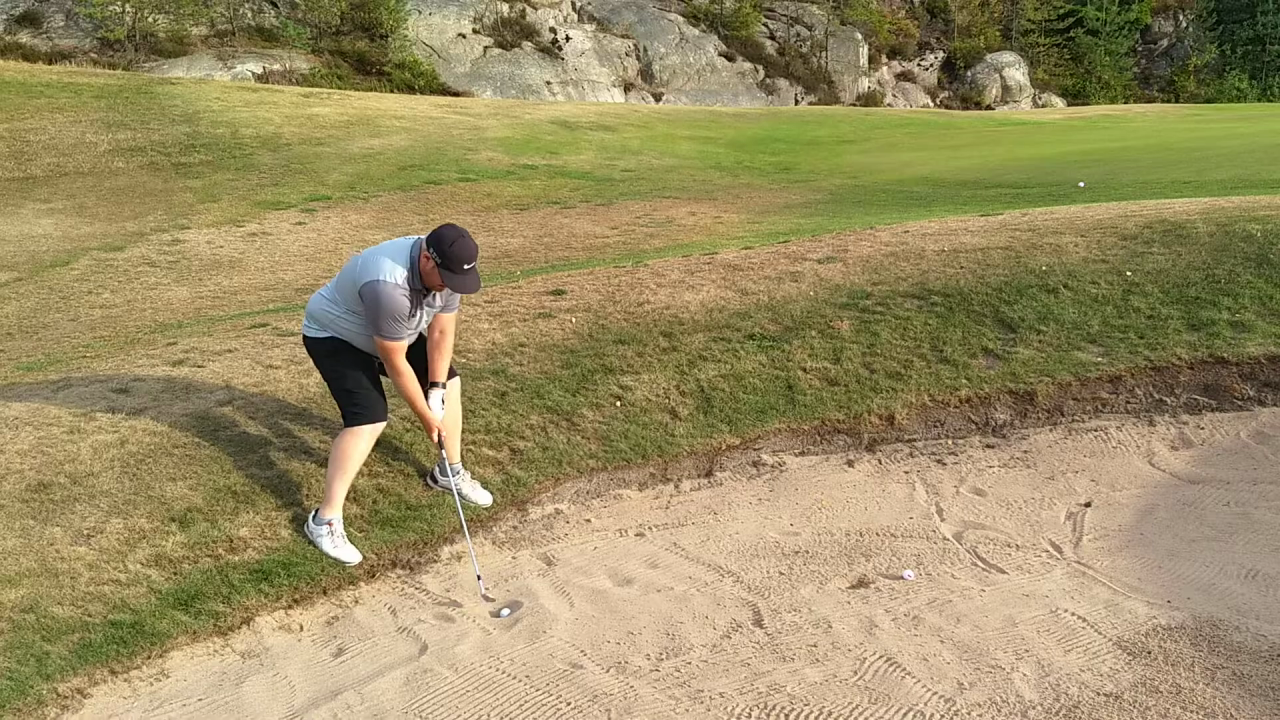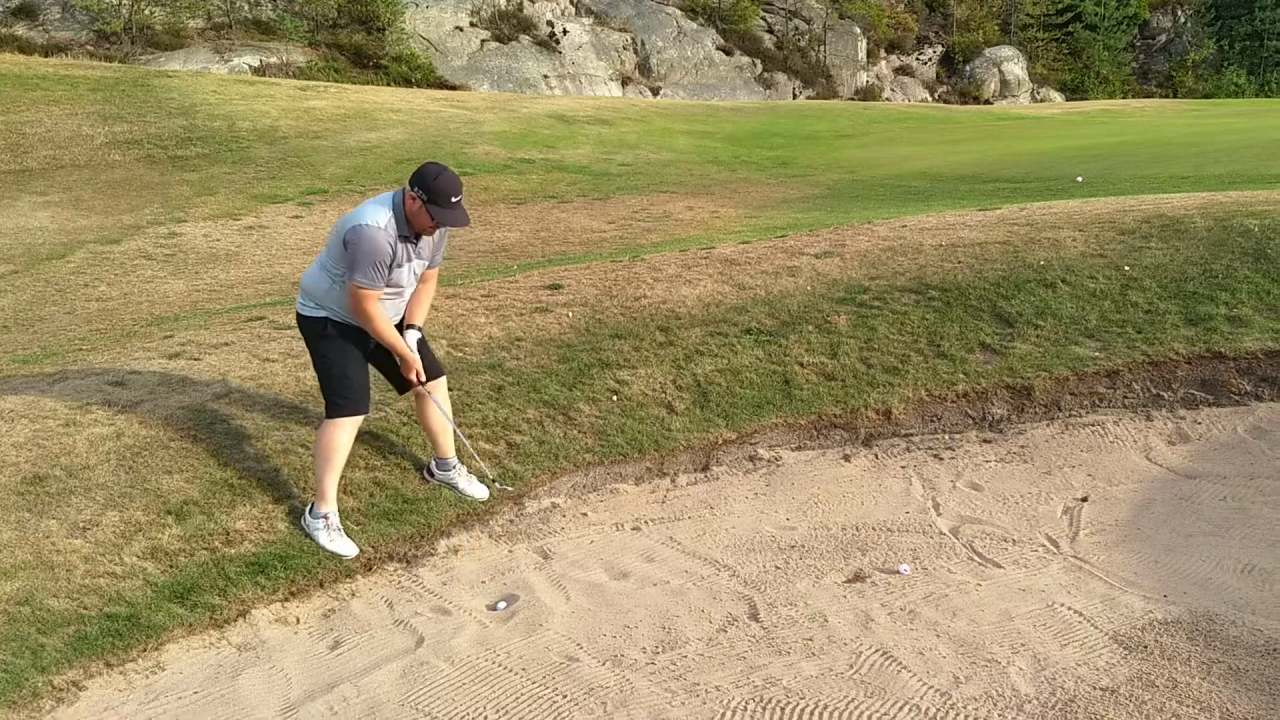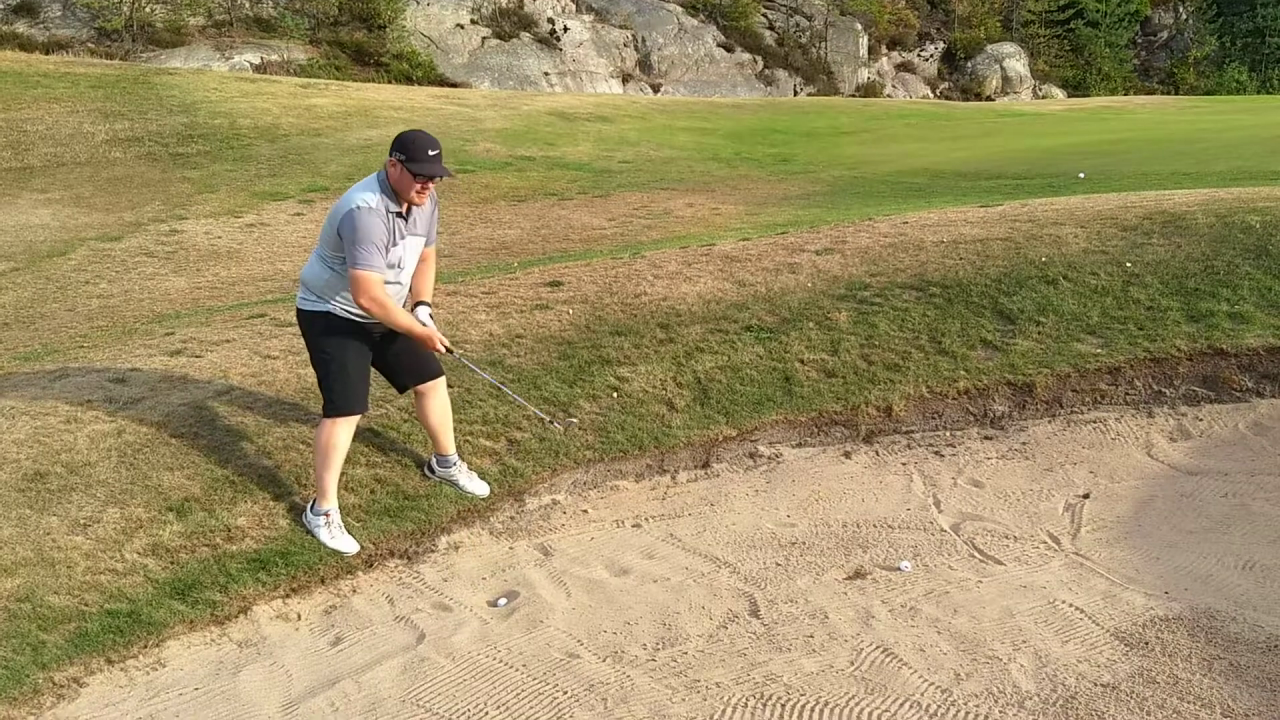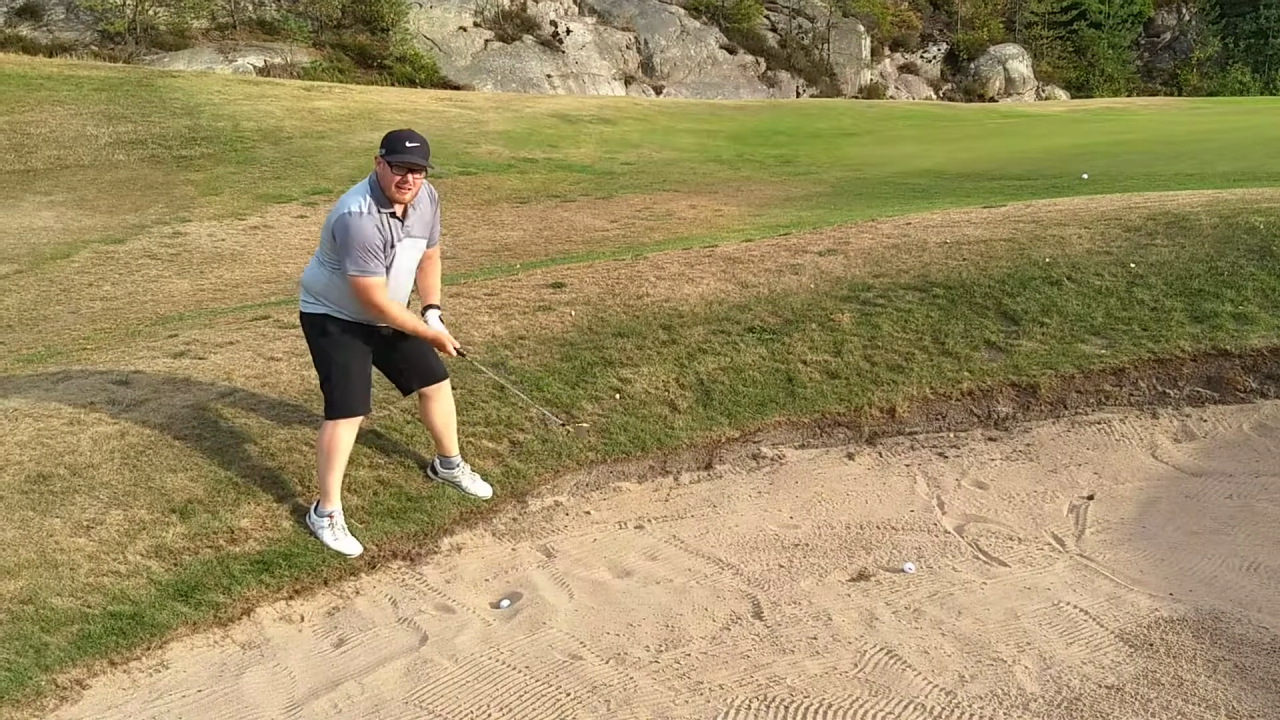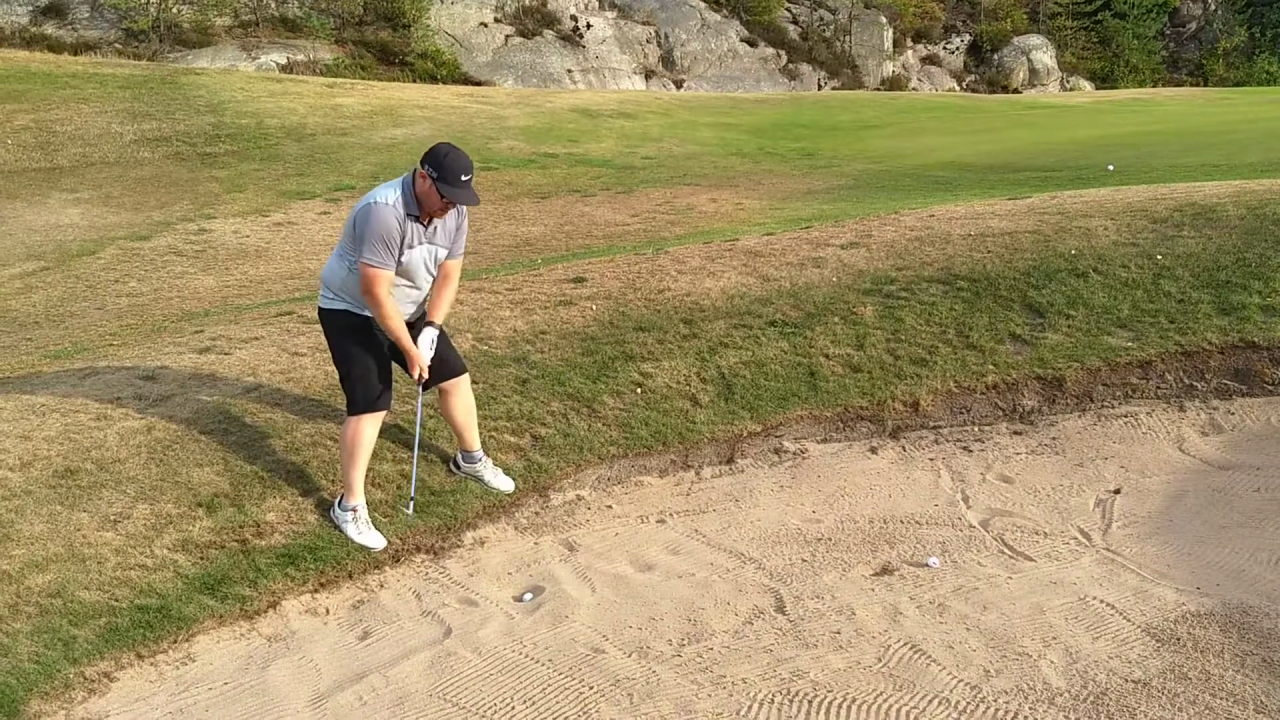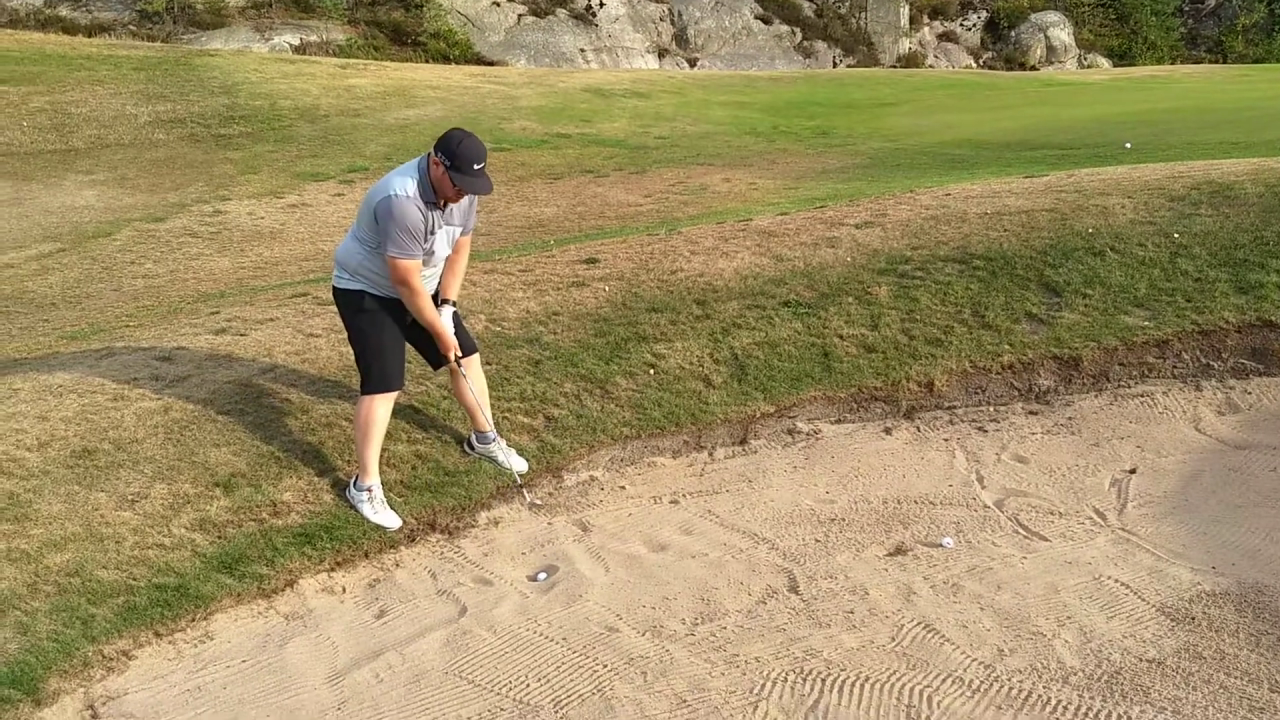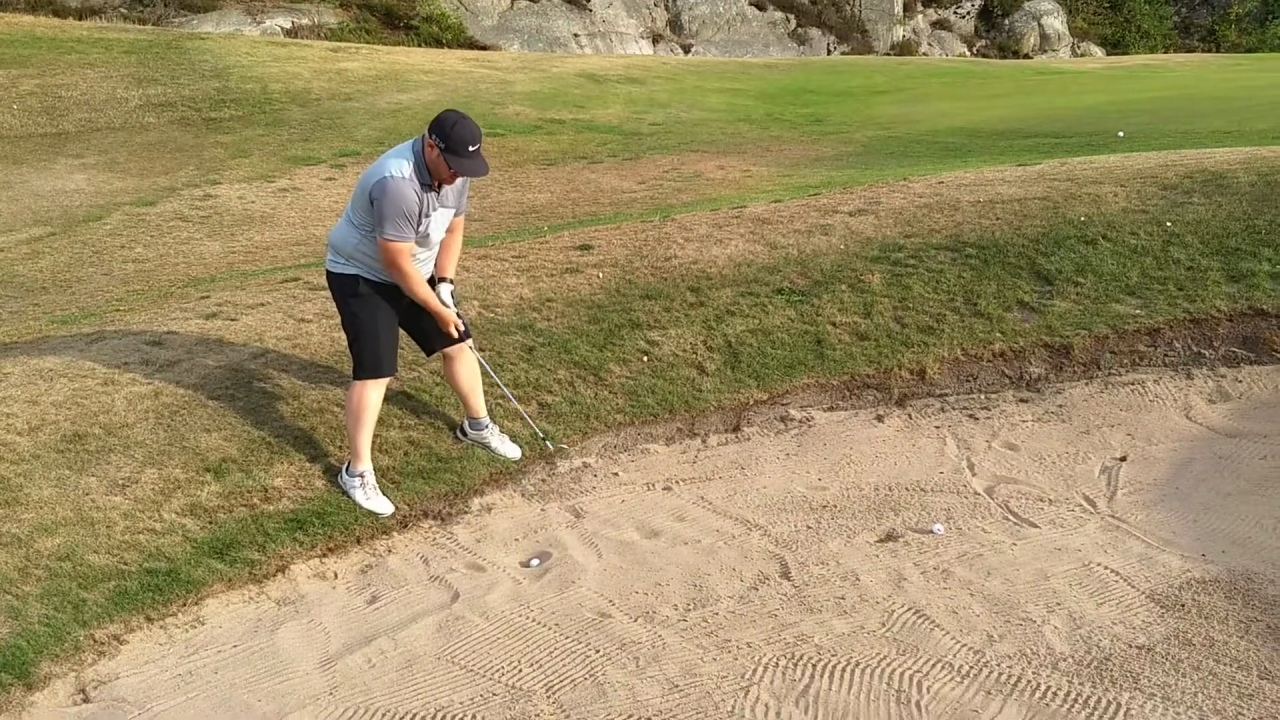
dt=0.4s
person 1, frame 1
left shoulder: (447, 267)
right shoulder: (389, 284)
left elbow: (442, 331)
right elbow: (395, 362)
left wrist: (437, 393)
right wrist: (425, 415)
right hip: (335, 335)
left knee: (448, 379)
right knee: (368, 420)
left ankle: (450, 472)
right ankle: (325, 521)
person 1, frame 2
left shoulder: (433, 222)
right shoulder: (373, 231)
left elbow: (426, 280)
right elbow: (363, 307)
left wrist: (412, 335)
right wrist: (402, 354)
left hip: (388, 315)
right hip: (331, 316)
left knee: (433, 379)
right knee: (348, 410)
left ankle: (445, 466)
right ankle: (321, 513)
person 1, frame 3
left shoulder: (424, 199)
right shoulder: (366, 212)
left elbow: (425, 257)
right elbow: (367, 296)
left wrist: (423, 310)
right wrist: (420, 332)
left hip: (385, 314)
right hip: (333, 314)
left knee: (431, 379)
right knee: (345, 409)
left ankle: (445, 462)
right ankle: (322, 511)
person 1, frame 4
left shoulder: (426, 199)
right shoulder: (358, 217)
left elbow: (429, 255)
right elbow: (373, 299)
left wrist: (433, 311)
right wrist: (429, 333)
left hip: (389, 315)
right hip: (336, 317)
left knee: (435, 383)
right knee: (347, 411)
left ankle: (449, 464)
right ankle: (326, 512)
person 1, frame 5
left shoulder: (454, 211)
right shoulder: (383, 211)
left elbow: (449, 275)
right elbow: (374, 293)
left wrist: (431, 331)
right wrist: (409, 350)
left hip: (408, 310)
right hip: (353, 313)
left knee: (456, 378)
right knee: (369, 407)
left ankle: (471, 458)
right ankle: (350, 506)
person 1, frame 6
left shoulder: (462, 190)
right shoulder: (403, 201)
left elbow: (459, 250)
right elbow: (406, 283)
left wrist: (447, 307)
right wrist: (440, 333)
left hip: (423, 289)
right hip: (367, 292)
left knee: (466, 357)
right knee: (382, 386)
left ankle: (484, 439)
right ankle: (365, 486)
person 1, frame 7
left shoulder: (453, 171)
right shoulder: (397, 182)
left elbow: (453, 229)
right elbow: (396, 263)
left wrist: (445, 285)
right wrist: (437, 310)
left hip: (415, 273)
right hip: (362, 277)
left knee: (458, 343)
right knee: (375, 372)
left ankle: (477, 425)
right ankle: (357, 472)
